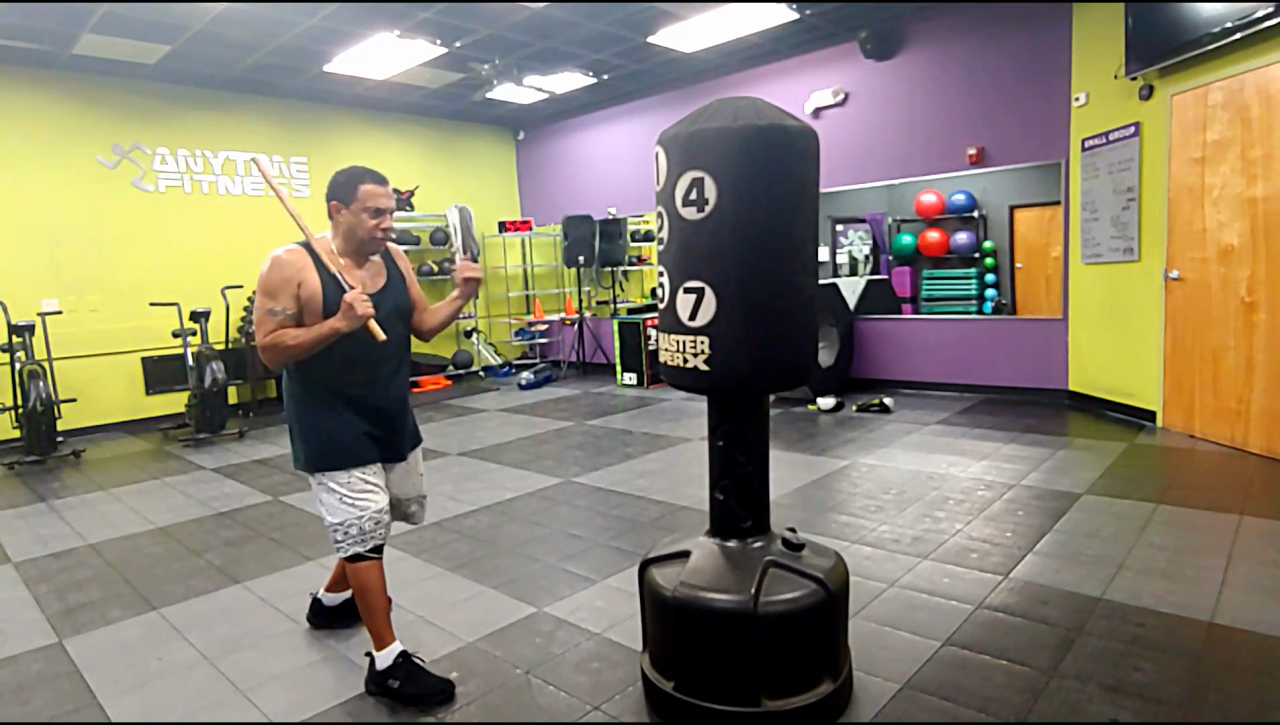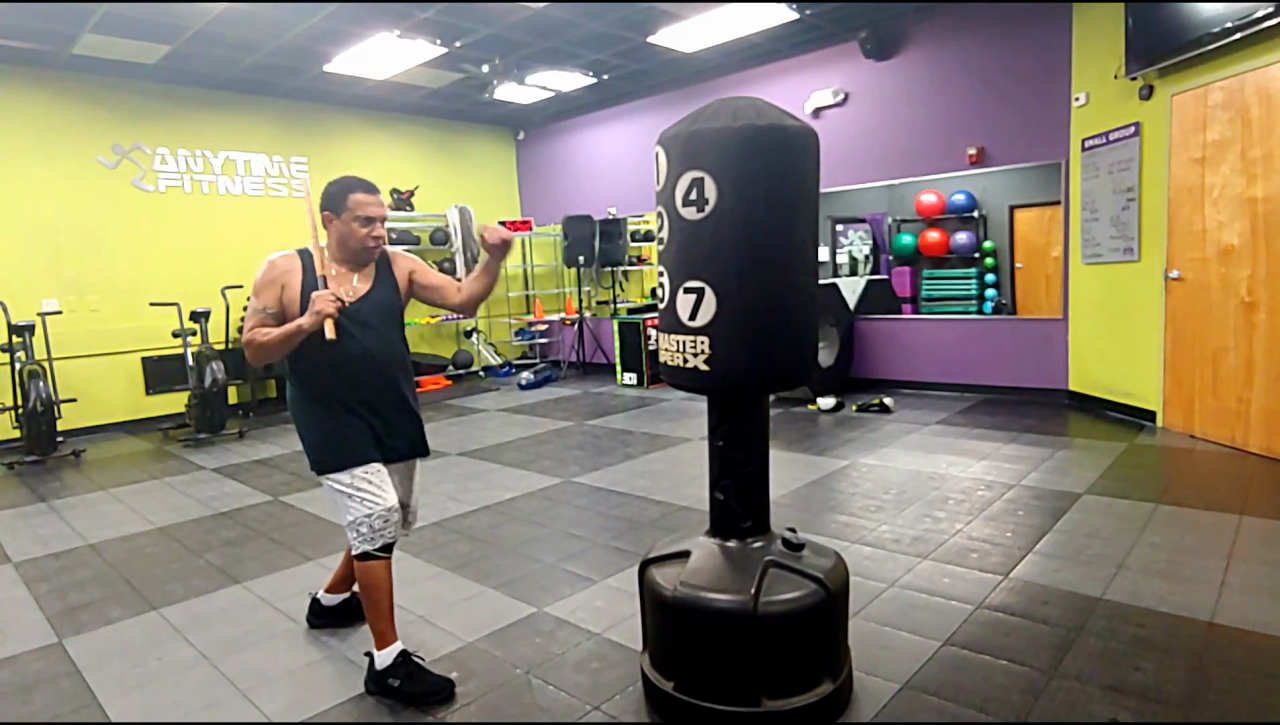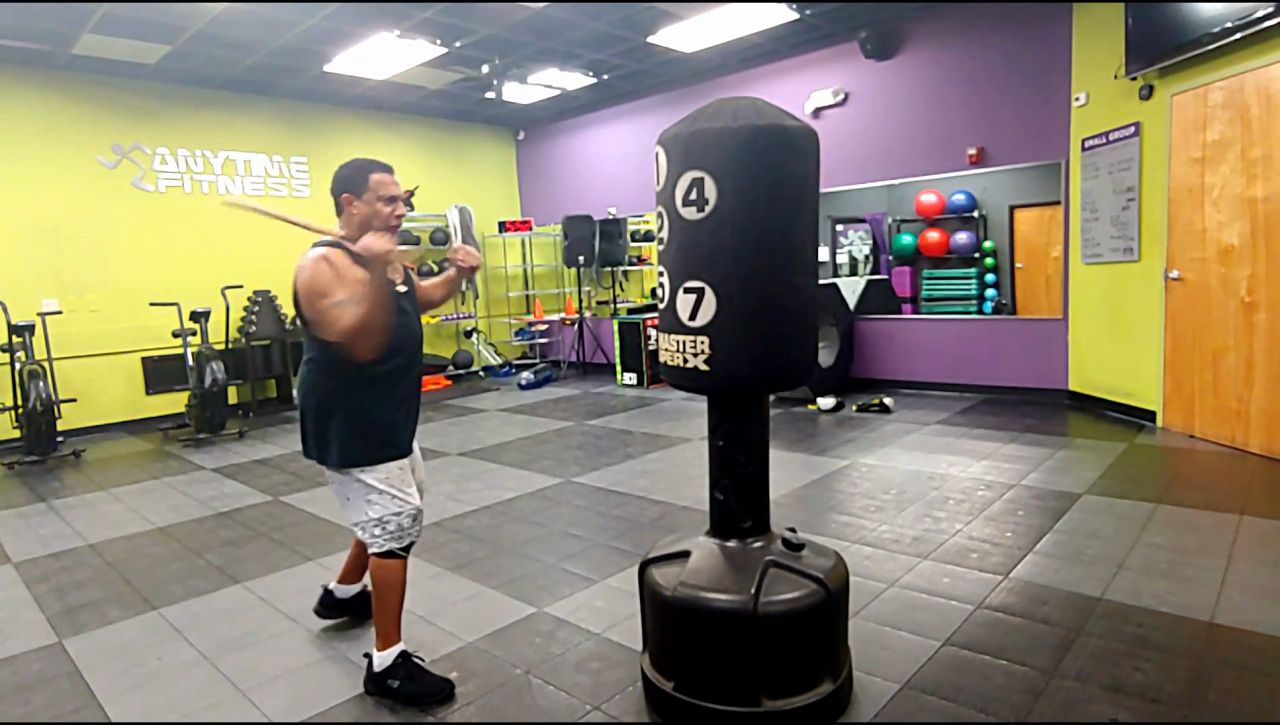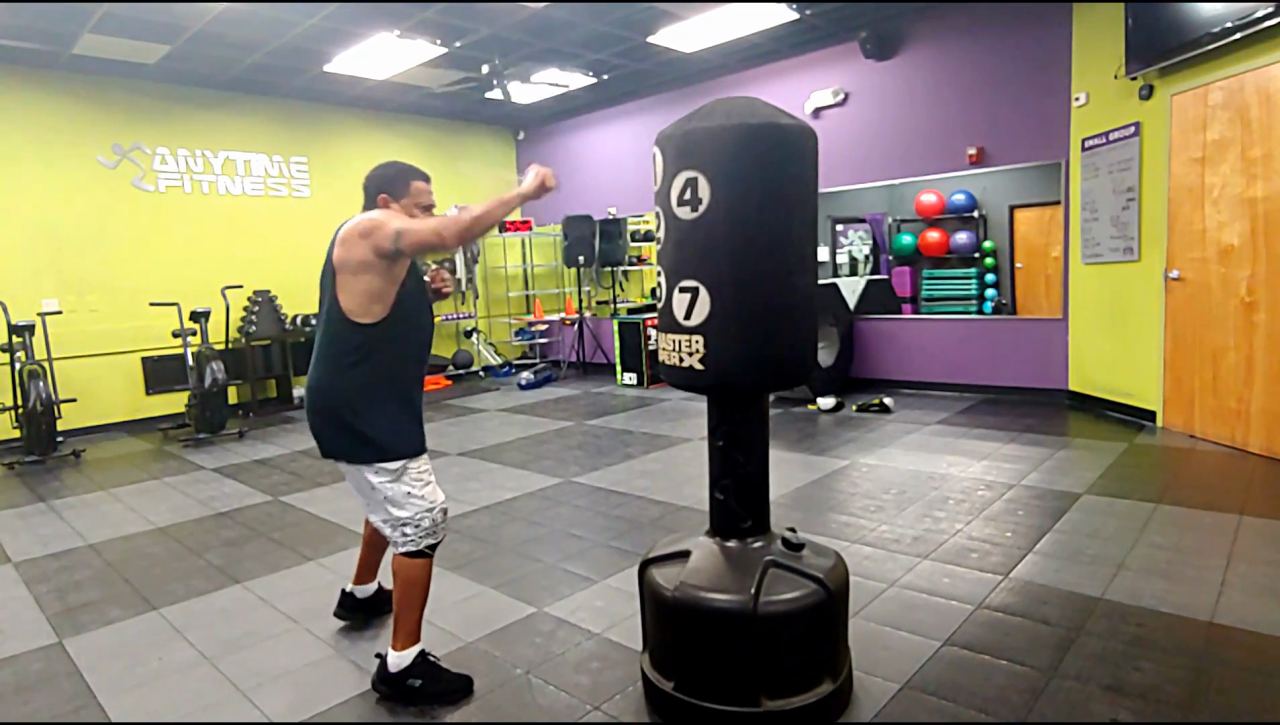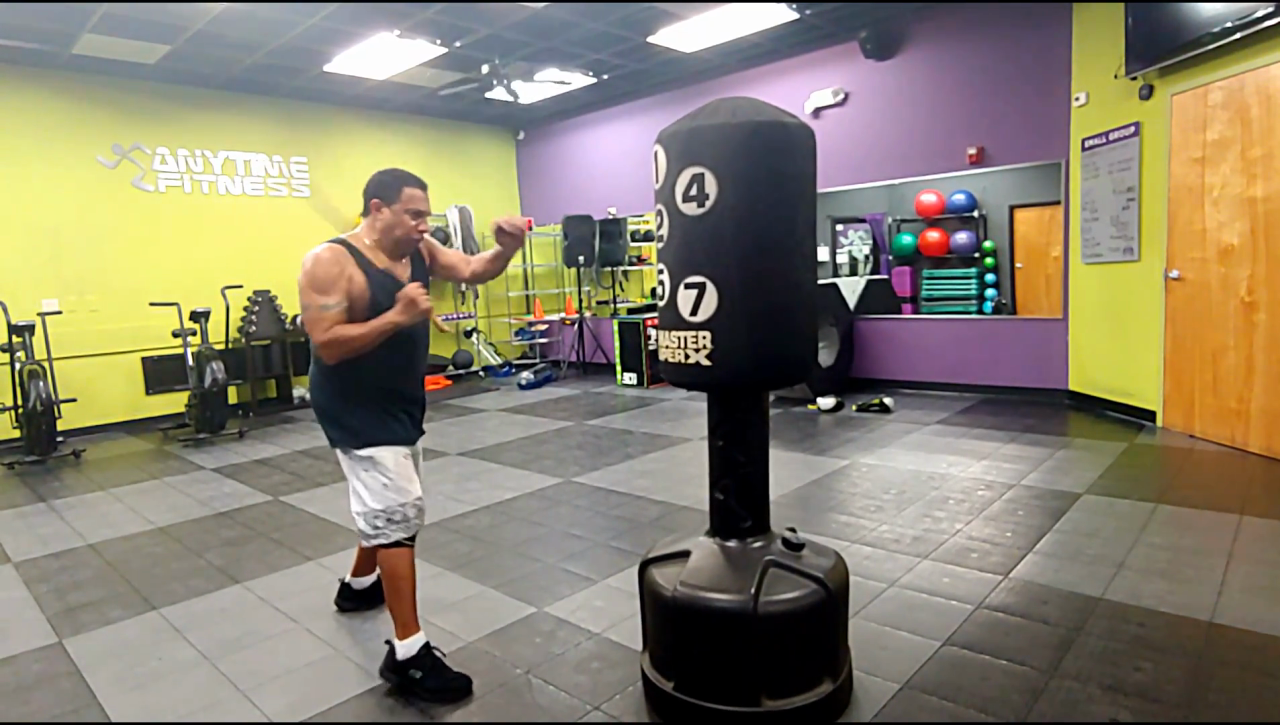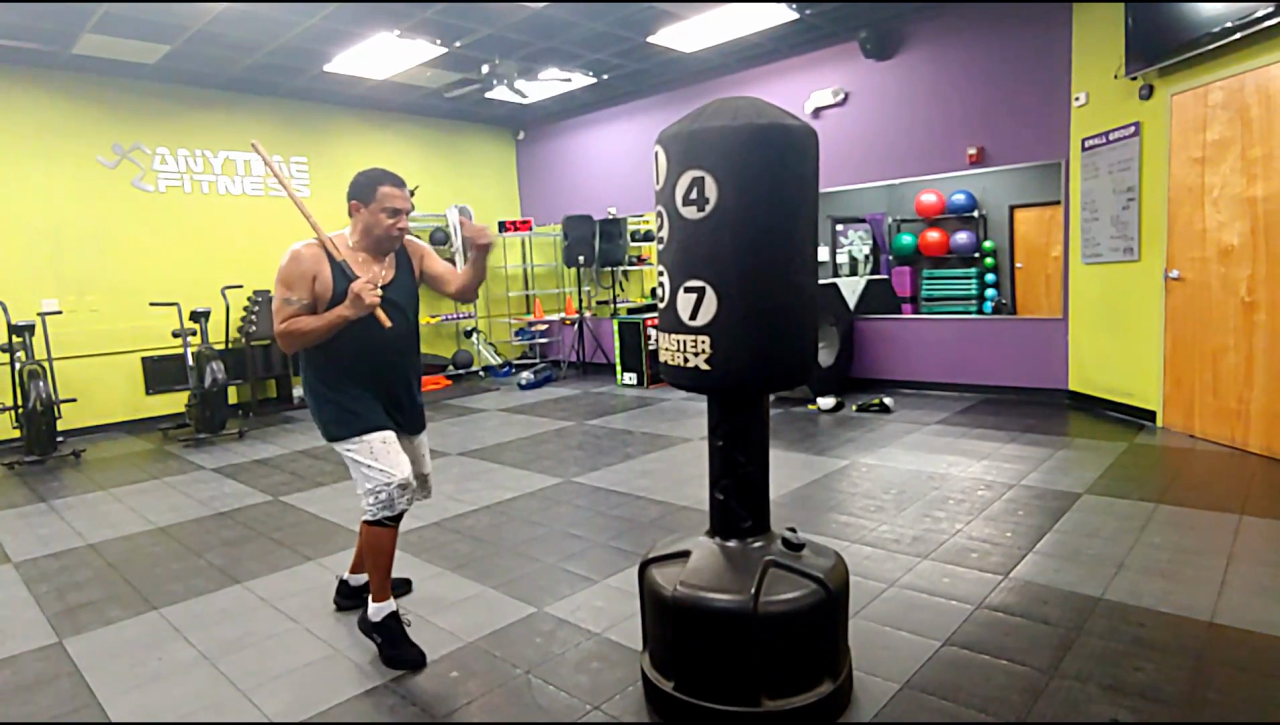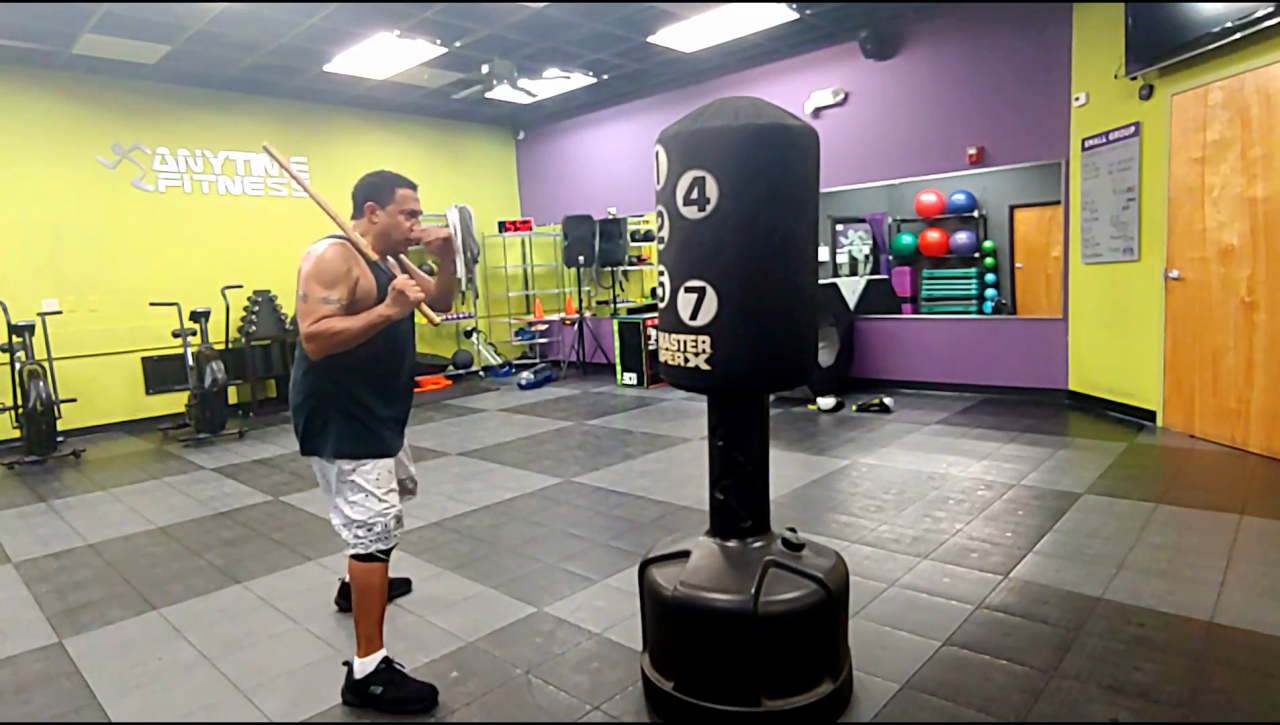
dt=0.3s
person 1, frame 1
left shoulder: (395, 259)
right shoulder: (291, 266)
left elbow: (426, 326)
right elbow: (272, 350)
left wrist: (463, 293)
right wrist: (340, 323)
left hip: (393, 417)
right hip: (331, 423)
left knee: (371, 520)
right knee: (365, 528)
left ankle: (333, 599)
right ankle: (388, 664)
person 1, frame 2
left shoulder: (398, 264)
right shoulder: (283, 270)
left elbow: (463, 300)
right elbow: (254, 349)
left wrist: (493, 259)
right wrist: (304, 322)
left hip: (396, 421)
right hip: (336, 426)
left knee: (379, 522)
right knee: (376, 523)
left ankle: (332, 600)
right ankle: (387, 663)
person 1, frame 3
left shoulder: (383, 259)
right shoulder: (323, 265)
left elbow: (419, 299)
right elbow: (361, 344)
left wrist: (461, 272)
right wrist: (378, 278)
left hip: (383, 412)
right hip: (352, 417)
left knee: (396, 504)
right knee: (395, 522)
left ankle: (347, 591)
right ankle: (388, 663)
person 1, frame 4
left shoulder: (385, 249)
right shoulder: (368, 231)
left elbow: (388, 310)
right elbow: (450, 233)
left wrist: (427, 290)
right wrist: (521, 192)
left hip: (357, 406)
right hip: (363, 411)
left knee: (390, 502)
right knee: (420, 520)
left ankle: (361, 593)
right ankle: (402, 664)
person 1, frame 5
left shoulder: (419, 250)
right shoulder: (329, 261)
left elbow: (473, 270)
right elbow: (326, 346)
left wrist: (506, 246)
right wrist: (398, 314)
left hip: (400, 406)
right hip: (355, 411)
left knee: (393, 504)
right knee: (397, 511)
left ankle: (358, 584)
right ankle: (408, 652)
person 1, frame 6
left shoulder: (409, 250)
right shoulder: (307, 258)
left elbow: (461, 289)
right elbow: (285, 337)
left wrist: (478, 256)
right wrist: (348, 310)
left hip: (401, 398)
right hip: (346, 400)
left knee: (401, 487)
right knee: (389, 486)
left ankle: (358, 580)
right ankle: (379, 613)
person 1, frame 7
left shoulder: (387, 261)
right shoulder: (329, 258)
left elbow: (436, 300)
right elbow: (315, 340)
left wrist: (445, 258)
right wrist: (388, 308)
left hip: (377, 412)
right hip: (338, 417)
left knee: (395, 489)
right knee: (375, 523)
left ankle: (361, 587)
right ankle: (368, 671)
